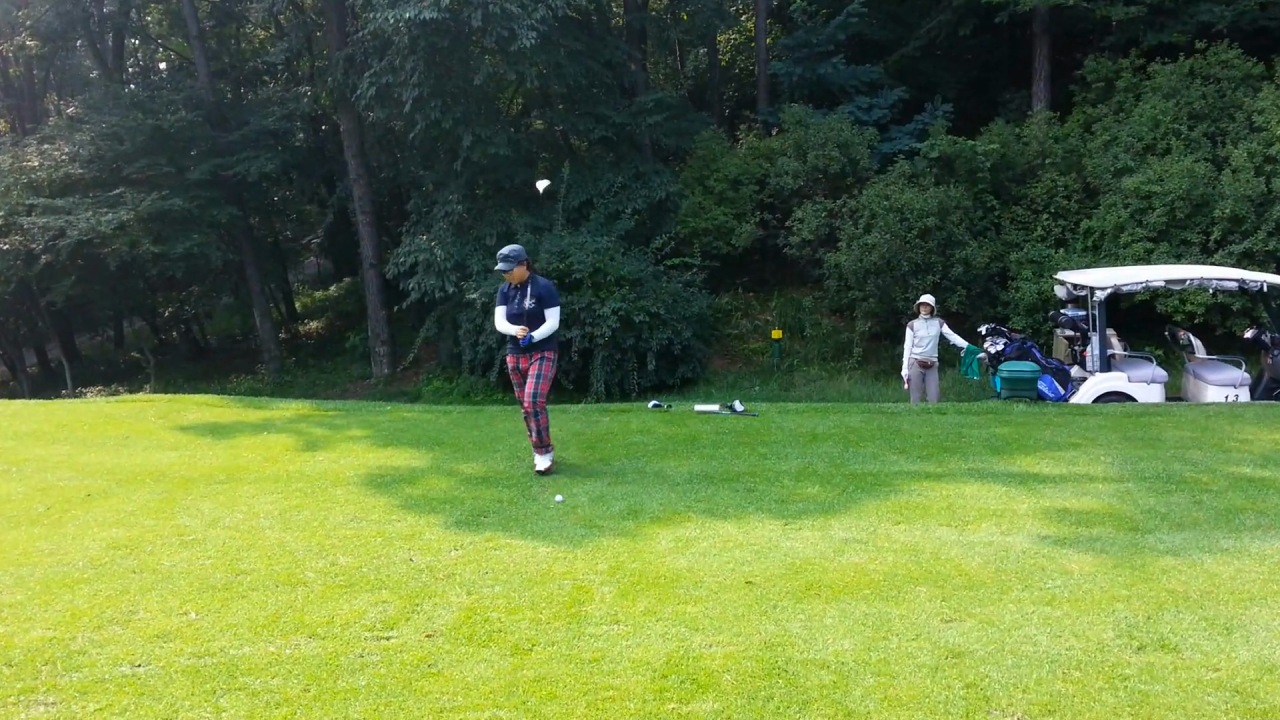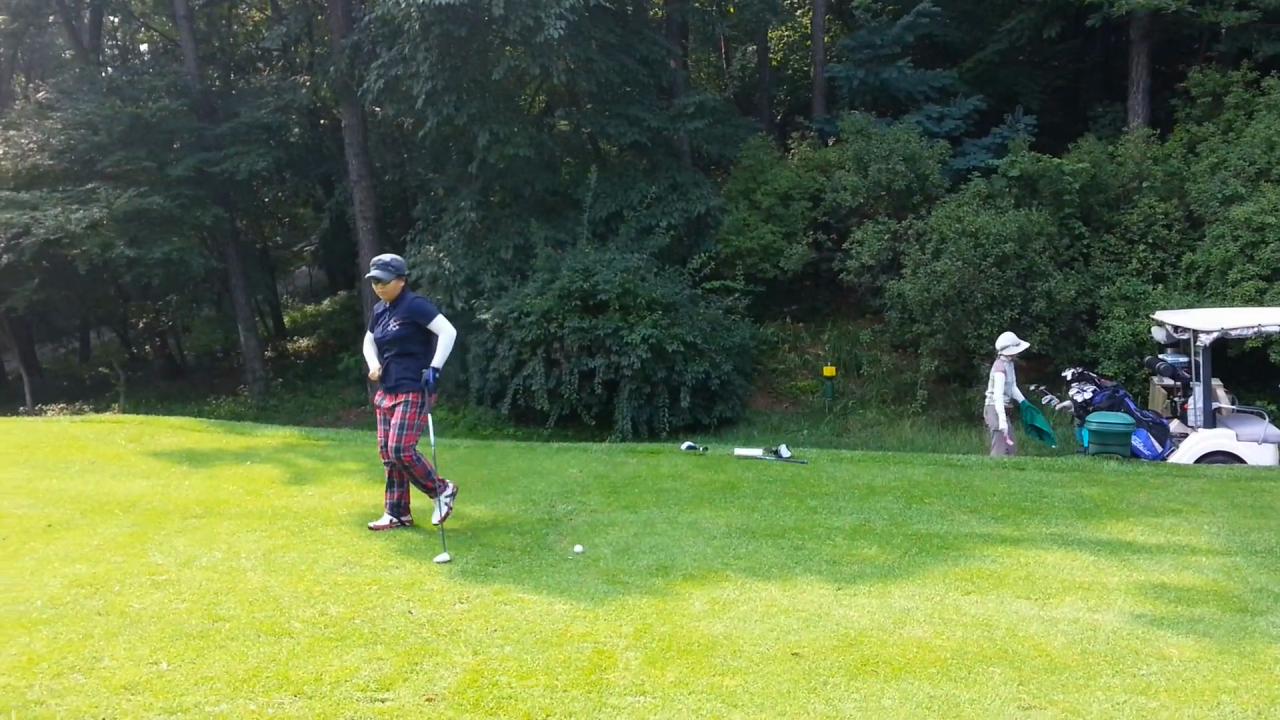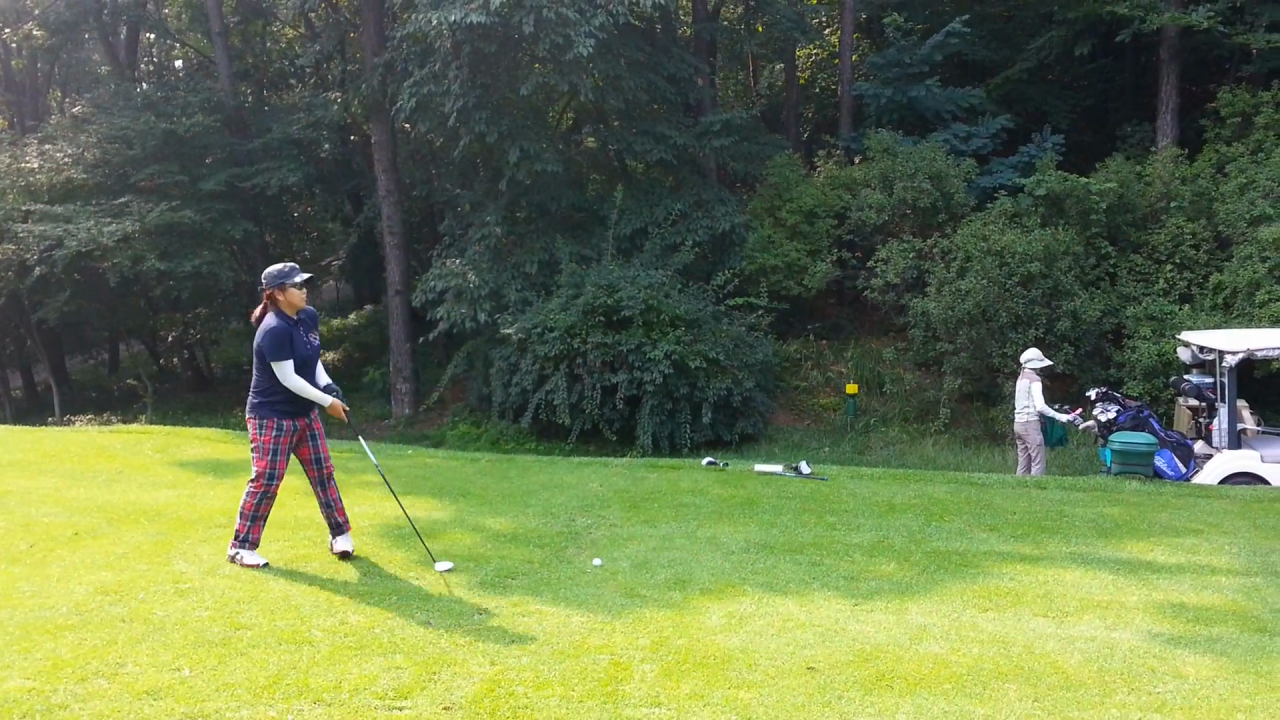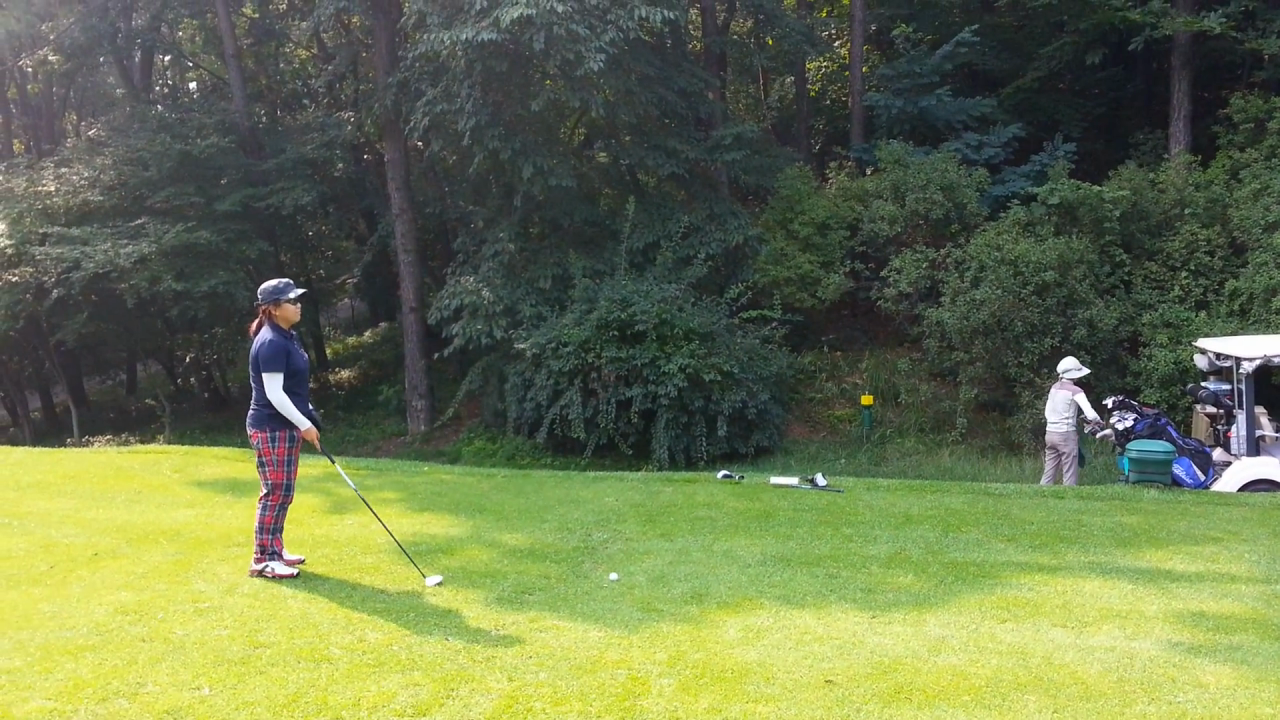
dt=1s
person 1, frame 1
left shoulder: (544, 287)
right shoulder: (505, 290)
left elbow: (553, 322)
right elbow: (499, 321)
left wrist: (531, 337)
right wrist: (516, 330)
left hip: (543, 353)
right hip: (515, 355)
left knee: (533, 400)
right knee: (530, 403)
left ankle: (544, 452)
right ankle: (541, 451)
person 1, frame 2
left shoulder: (414, 305)
right shoulder: (379, 310)
left elbow: (448, 332)
right elbow: (369, 341)
left wrist: (435, 368)
right wrist: (374, 364)
left hip: (413, 392)
right hip: (386, 392)
left knee: (400, 450)
right knee: (388, 453)
left ankle: (441, 489)
right ankle: (397, 513)
person 1, frame 3
left shoulder: (308, 317)
right shoulder: (274, 329)
right elbow: (289, 379)
left wrist: (327, 384)
right wrist: (327, 401)
left hip: (304, 410)
right hip: (270, 415)
left knee: (322, 470)
right knee: (266, 480)
left ankle: (339, 535)
right ankle: (241, 546)
person 1, frame 4
left shoulder: (288, 337)
right shoulder: (271, 343)
right elbow: (274, 393)
left wrist: (307, 410)
right wrist: (304, 424)
left hip: (285, 426)
right hip: (271, 428)
left knee: (281, 491)
right knee: (277, 492)
left ankle: (273, 549)
right ankle: (263, 559)
